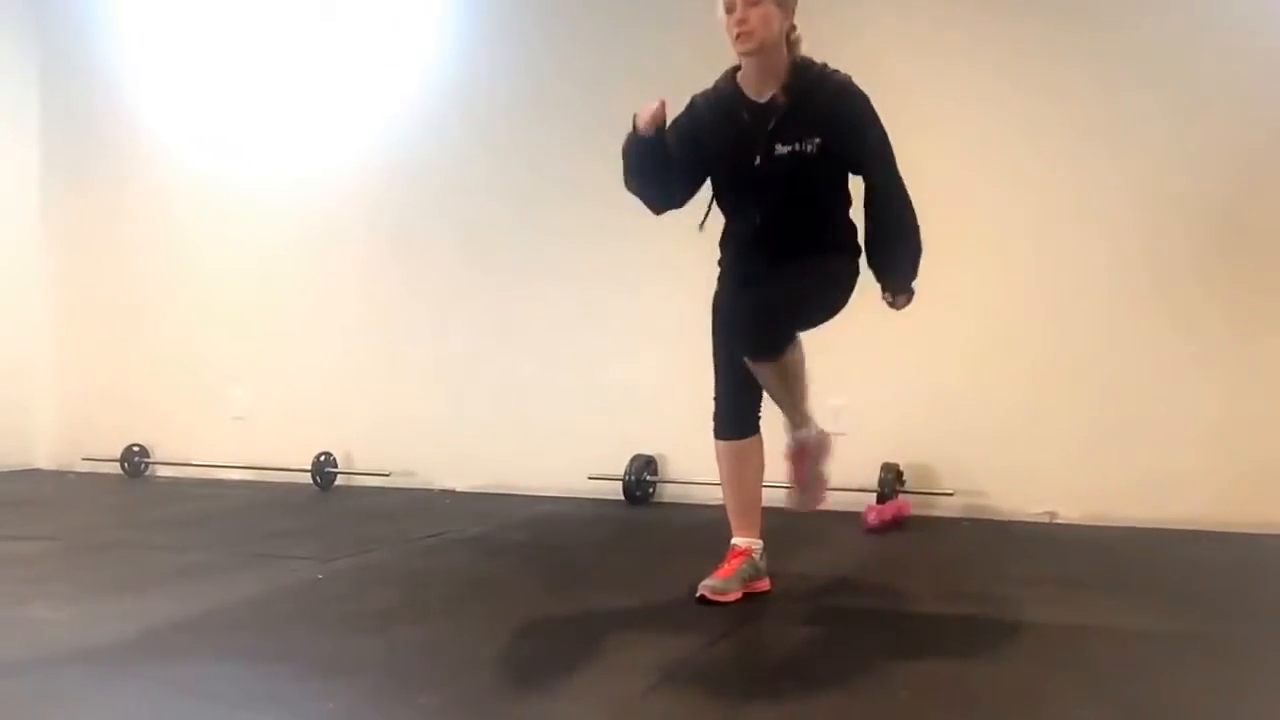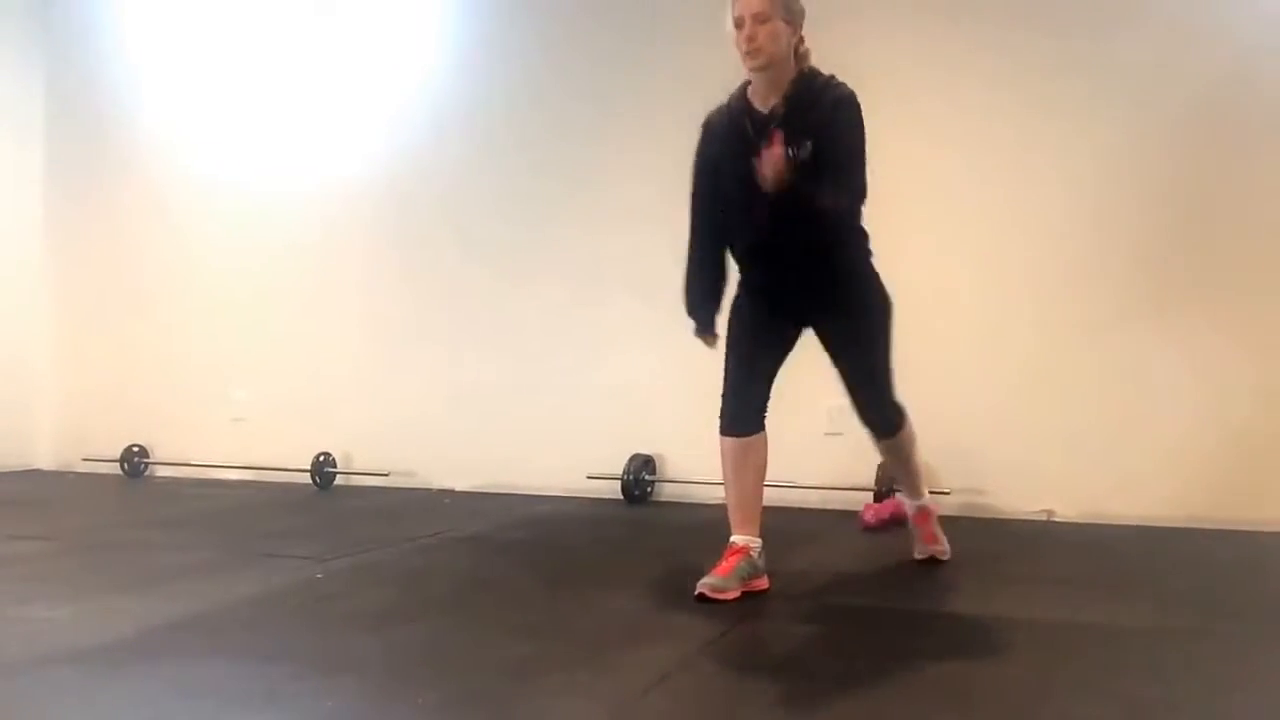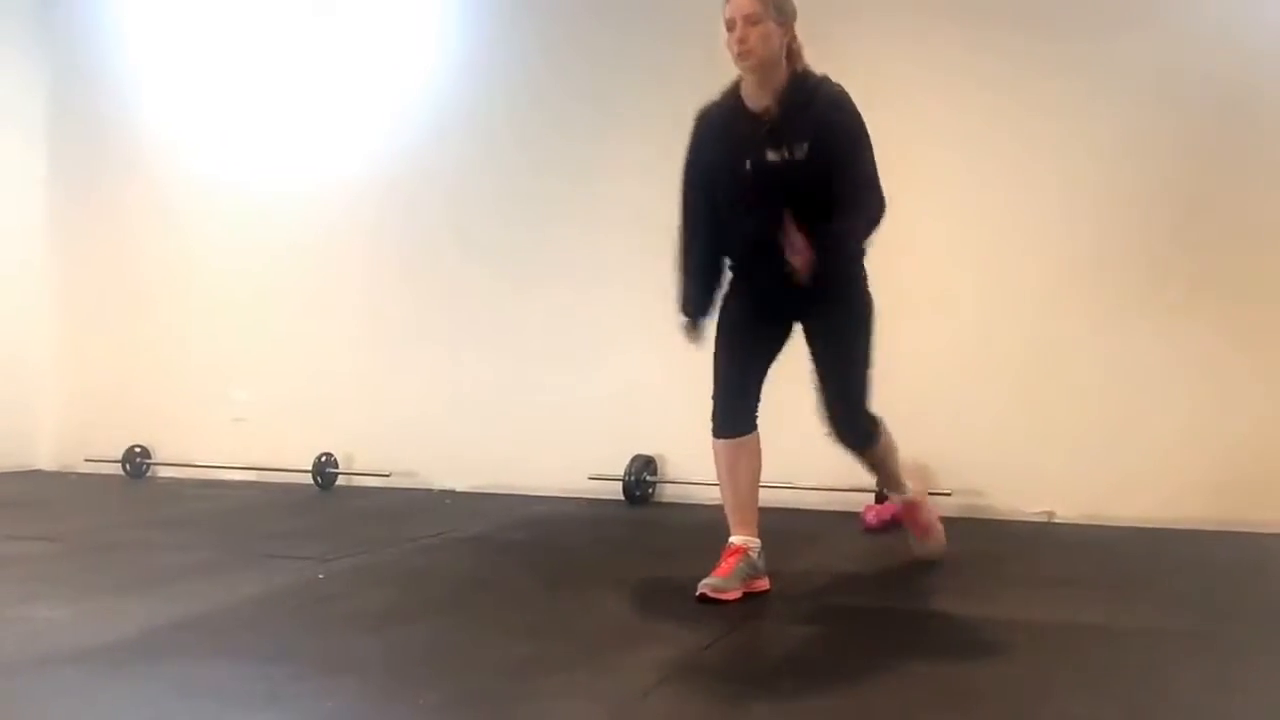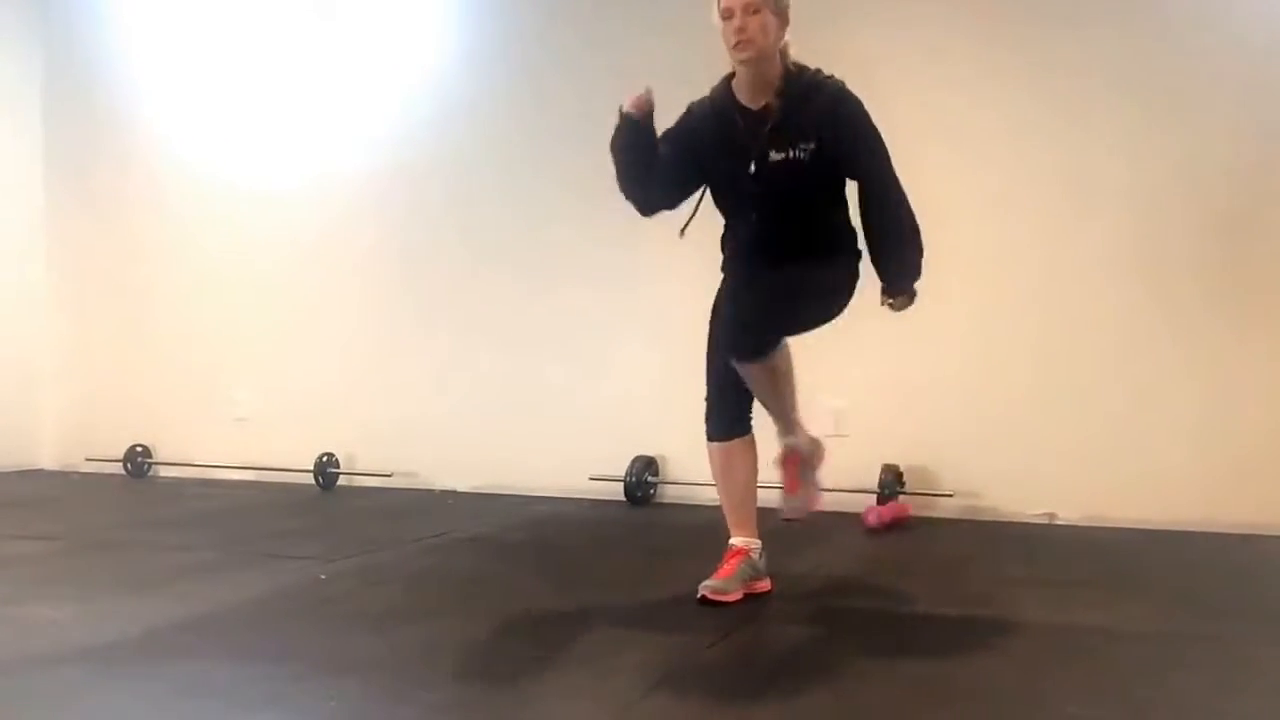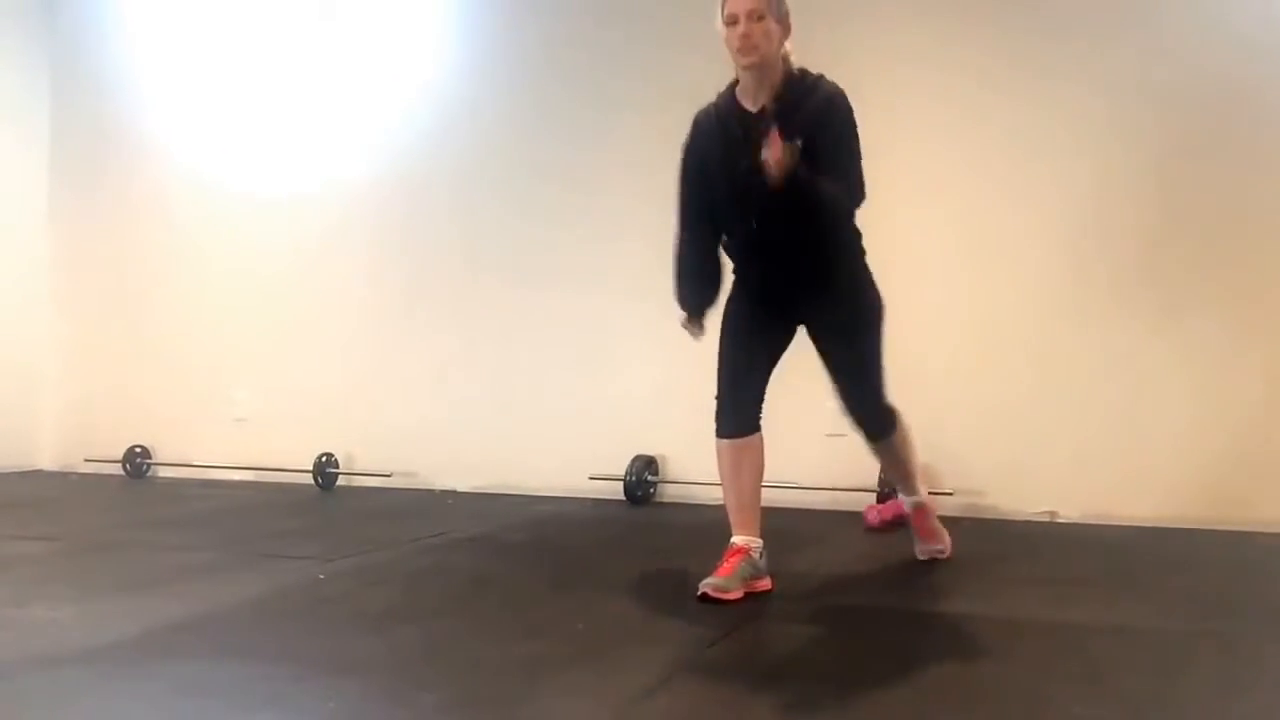
dt=0.3s
person 1, frame 1
left shoulder: (833, 97)
right shoulder: (708, 111)
left elbow: (883, 184)
right elbow: (664, 182)
left wrist: (896, 268)
right wrist: (645, 142)
left hip: (822, 262)
right hip: (746, 270)
left knee: (762, 332)
right knee: (732, 403)
left ankle: (805, 435)
right ankle: (746, 555)
person 1, frame 2
left shoulder: (833, 105)
right shoulder: (723, 125)
left elbow: (846, 196)
right elbow: (708, 218)
left wrist: (789, 182)
right wrist: (702, 304)
left hip: (841, 283)
right hip: (764, 287)
left knee: (876, 406)
right knee: (740, 401)
left ankle: (919, 508)
right ankle: (745, 552)
person 1, frame 3
left shoulder: (827, 107)
right shoulder: (715, 123)
left elbow: (865, 202)
right elbow: (701, 216)
left wrist: (819, 248)
right wrist: (695, 302)
left hip: (831, 287)
right hip: (756, 286)
left knee: (850, 418)
right knee: (730, 402)
left ankle: (909, 500)
right ankle: (742, 553)
person 1, frame 4
left shoulder: (826, 103)
right shoulder: (706, 119)
left elbow: (879, 187)
right elbow: (652, 193)
left wrist: (899, 272)
right wrist: (632, 128)
left hip: (822, 268)
right hip: (747, 272)
left knee: (749, 328)
right knee: (723, 405)
left ankle: (798, 443)
right ankle: (745, 554)
person 1, frame 5
left shoulder: (821, 102)
right shoulder: (712, 123)
left elbow: (848, 192)
right elbow: (697, 217)
left wrist: (791, 173)
right wrist: (694, 297)
left hip: (833, 282)
right hip: (757, 287)
left knee: (868, 408)
right knee: (735, 401)
left ankle: (918, 505)
right ankle: (746, 553)
